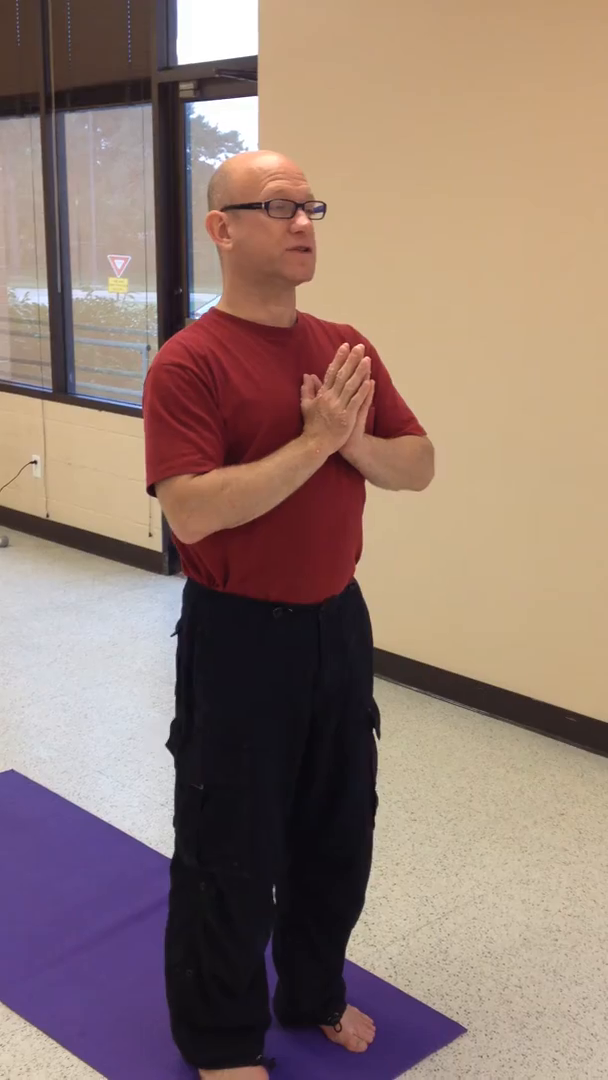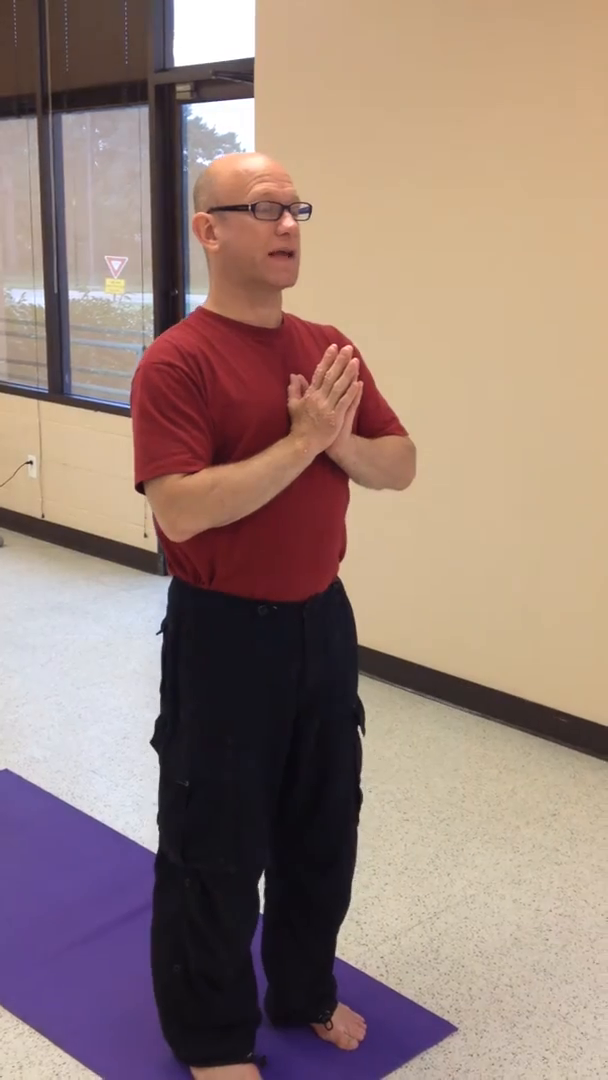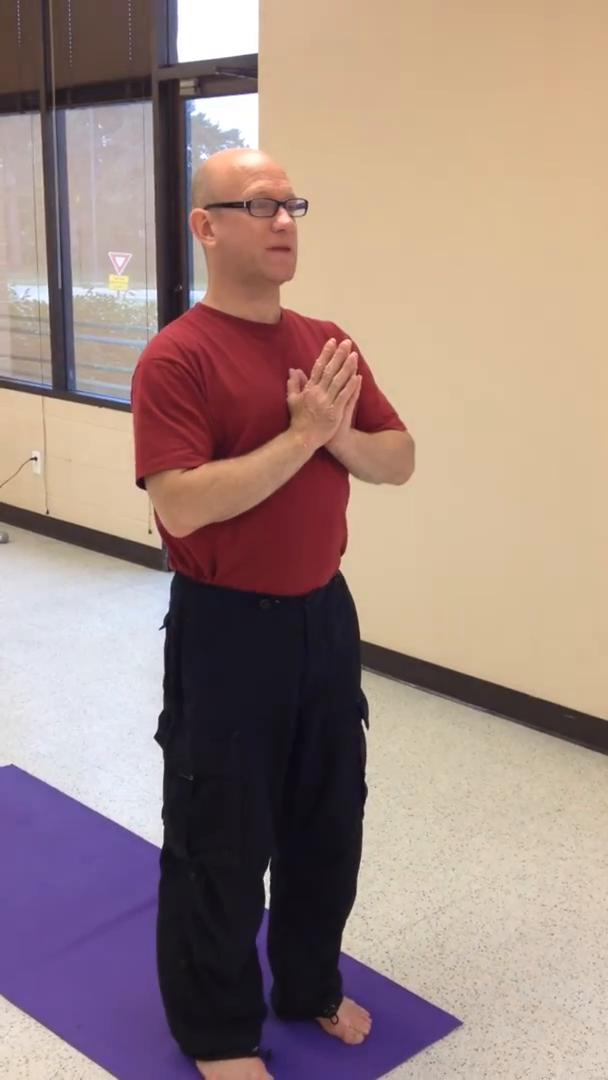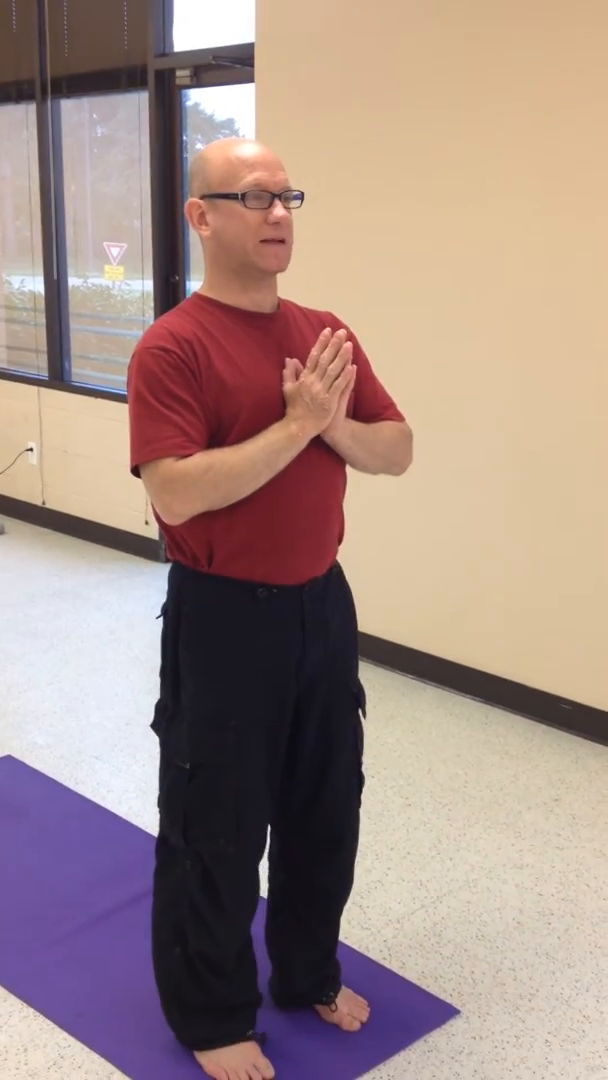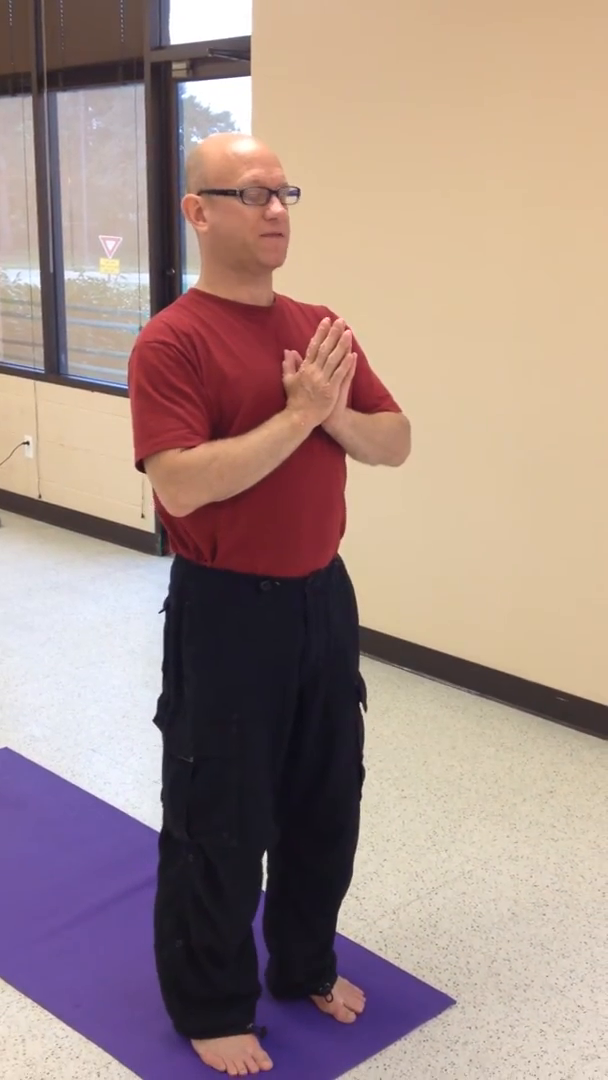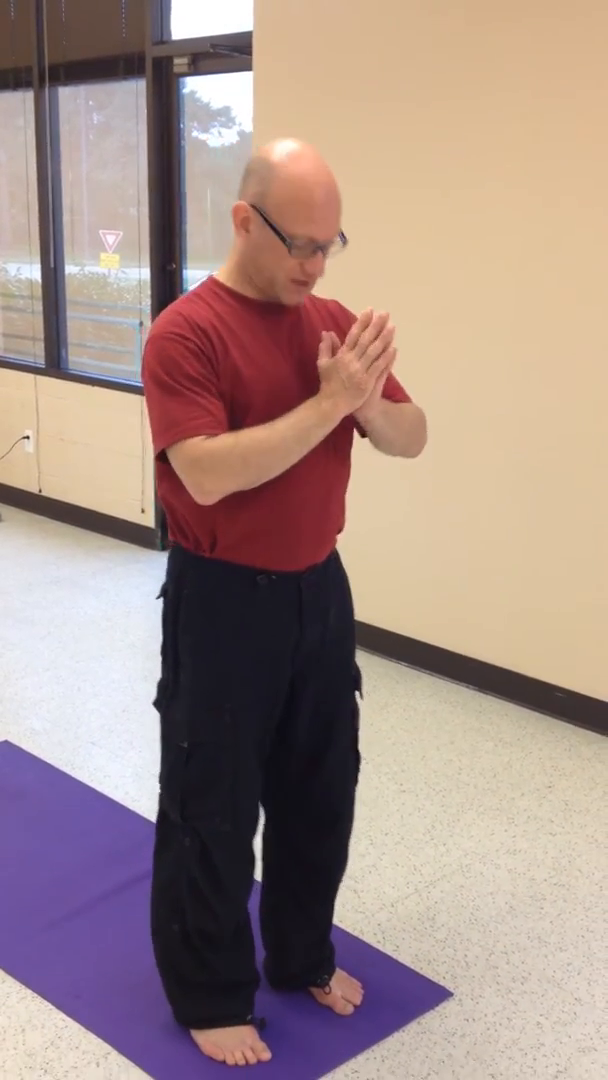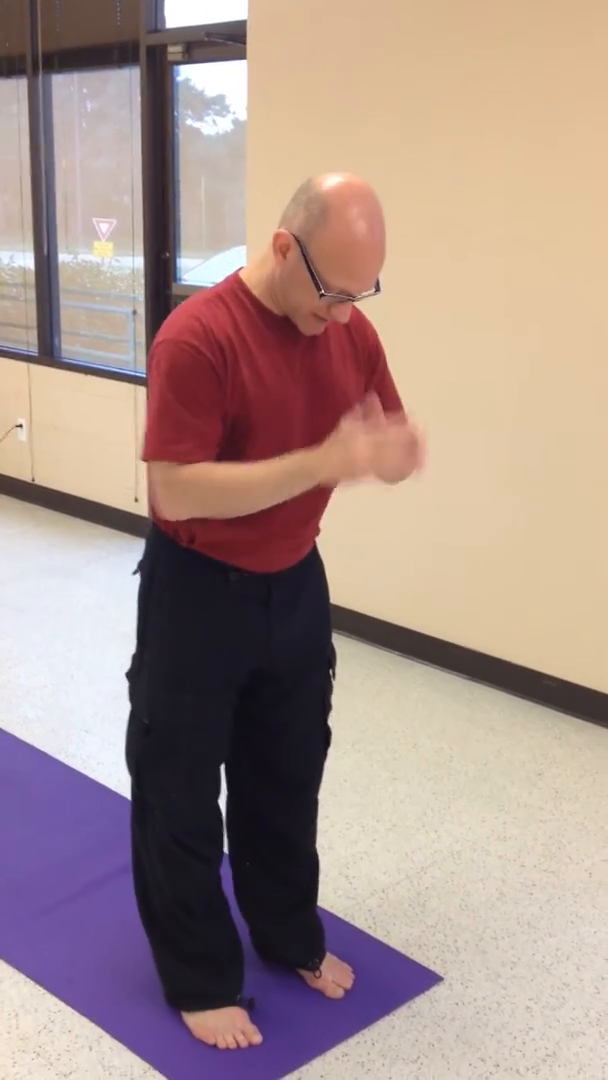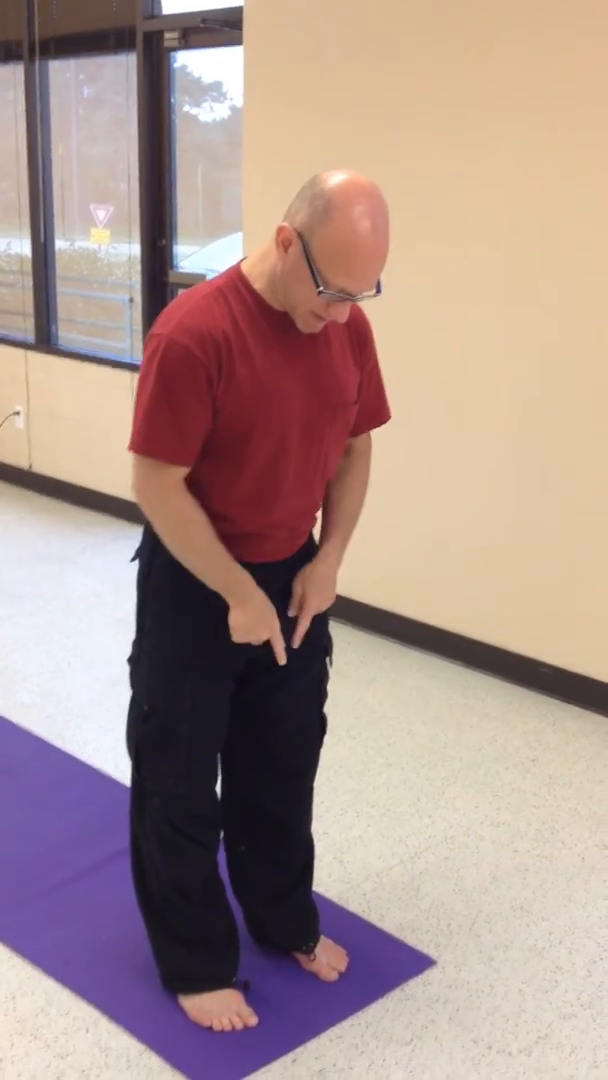
dt=0.4s
person 1, frame 1
left shoulder: (347, 348)
right shoulder: (189, 362)
left elbow: (419, 464)
right elbow: (190, 511)
left wrist: (354, 442)
right wrist: (313, 441)
left hip: (338, 623)
right hip: (237, 637)
left knee: (339, 831)
right knee: (231, 848)
left ankle: (314, 992)
person 1, frame 2
left shoulder: (329, 349)
right shoulder: (176, 362)
left elbow: (400, 464)
right elbow: (180, 511)
left wrist: (341, 440)
right wrist: (301, 441)
left hip: (322, 620)
right hip: (223, 636)
left knee: (324, 828)
right knee: (216, 846)
left ankle: (305, 991)
person 1, frame 3
left shoulder: (327, 344)
right shoulder: (176, 358)
left elbow: (399, 459)
right elbow: (181, 505)
left wrist: (338, 435)
right wrist: (300, 435)
left hip: (324, 615)
right hip: (226, 630)
left knee: (329, 822)
right knee: (219, 841)
left ankle: (310, 984)
person 1, frame 4
left shoulder: (326, 334)
right shoulder: (173, 347)
left elbow: (398, 449)
right elbow: (174, 492)
left wrist: (335, 425)
right wrist: (294, 424)
left hip: (321, 604)
right hip: (222, 621)
left knee: (326, 812)
right knee: (215, 830)
left ankle: (307, 972)
person 1, frame 5
left shoulder: (320, 328)
right shoulder: (172, 341)
left elbow: (395, 441)
right elbow: (181, 484)
left wrist: (336, 413)
right wrist: (297, 414)
left hip: (323, 597)
right hip: (225, 612)
left knee: (326, 804)
right knee: (218, 821)
left ankle: (304, 963)
person 1, frame 6
left shoulder: (333, 322)
right shoulder: (186, 332)
left elbow: (411, 437)
right elbow: (208, 473)
left wrist: (368, 400)
right wrist: (328, 402)
left hip: (319, 590)
right hip: (222, 603)
left knee: (322, 793)
right knee: (213, 809)
left ankle: (303, 955)
right ankle: (210, 998)
person 1, frame 7
left shoulder: (350, 332)
right shoulder: (197, 335)
left elbow: (391, 444)
right elbow: (178, 490)
left wrist: (396, 450)
right wrist: (326, 460)
left hip: (296, 585)
right hip: (197, 593)
left knee: (287, 776)
right knee: (181, 790)
left ankle: (290, 936)
right ankle: (199, 978)
person 1, frame 8
left shoulder: (348, 326)
right shoulder: (193, 332)
left elbow: (354, 445)
right elbow: (158, 488)
left wrist: (327, 559)
right wrist: (239, 595)
left hip: (292, 580)
right hip: (195, 587)
left knee: (283, 764)
right knee: (179, 780)
left ankle: (285, 920)
right ankle: (195, 962)
